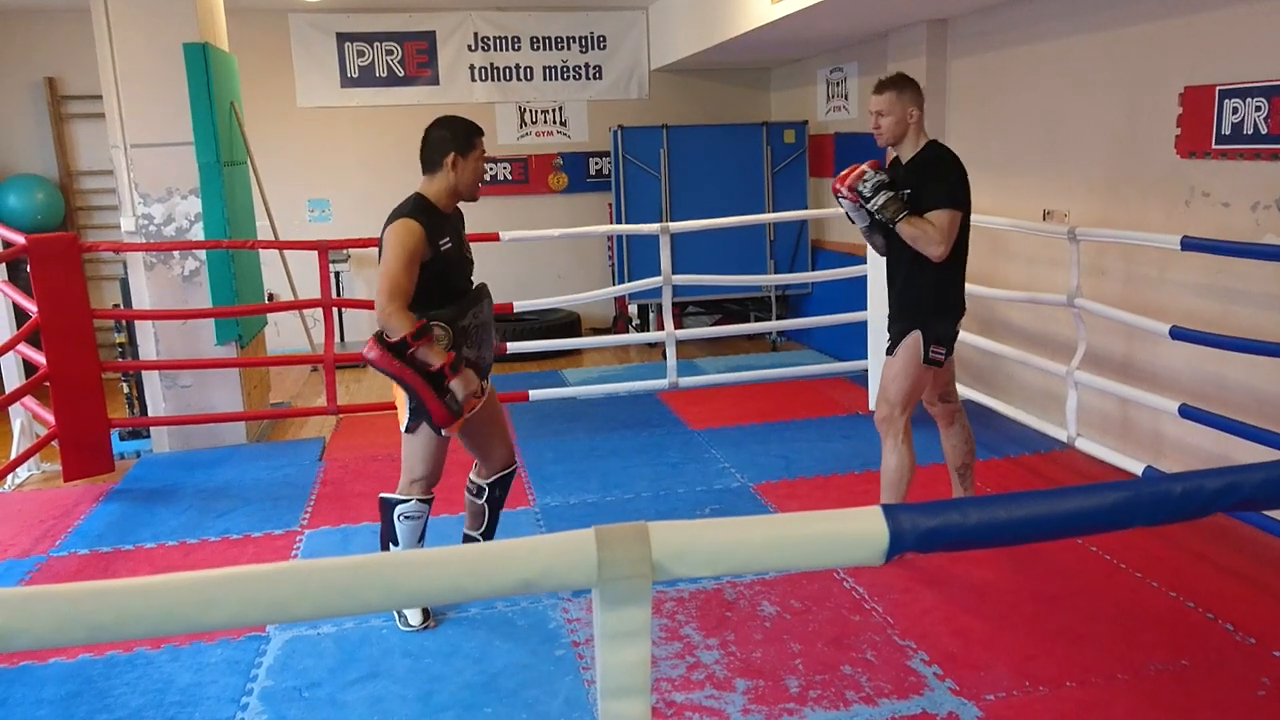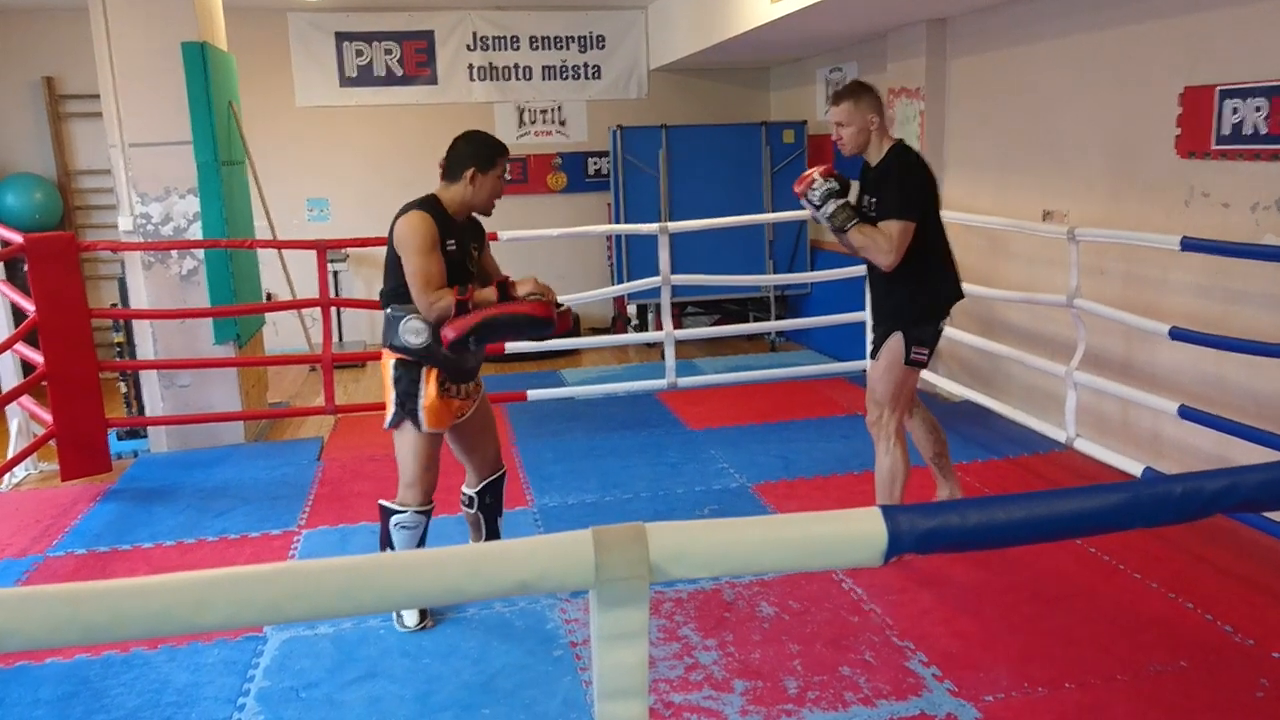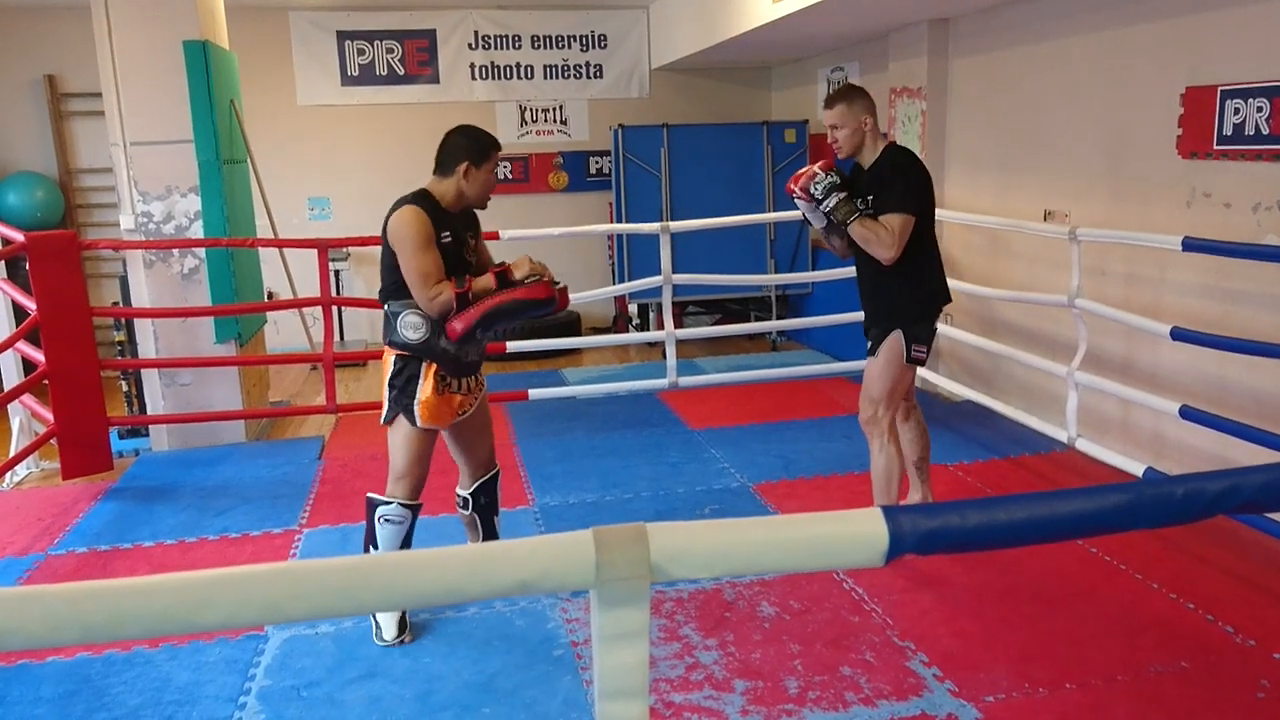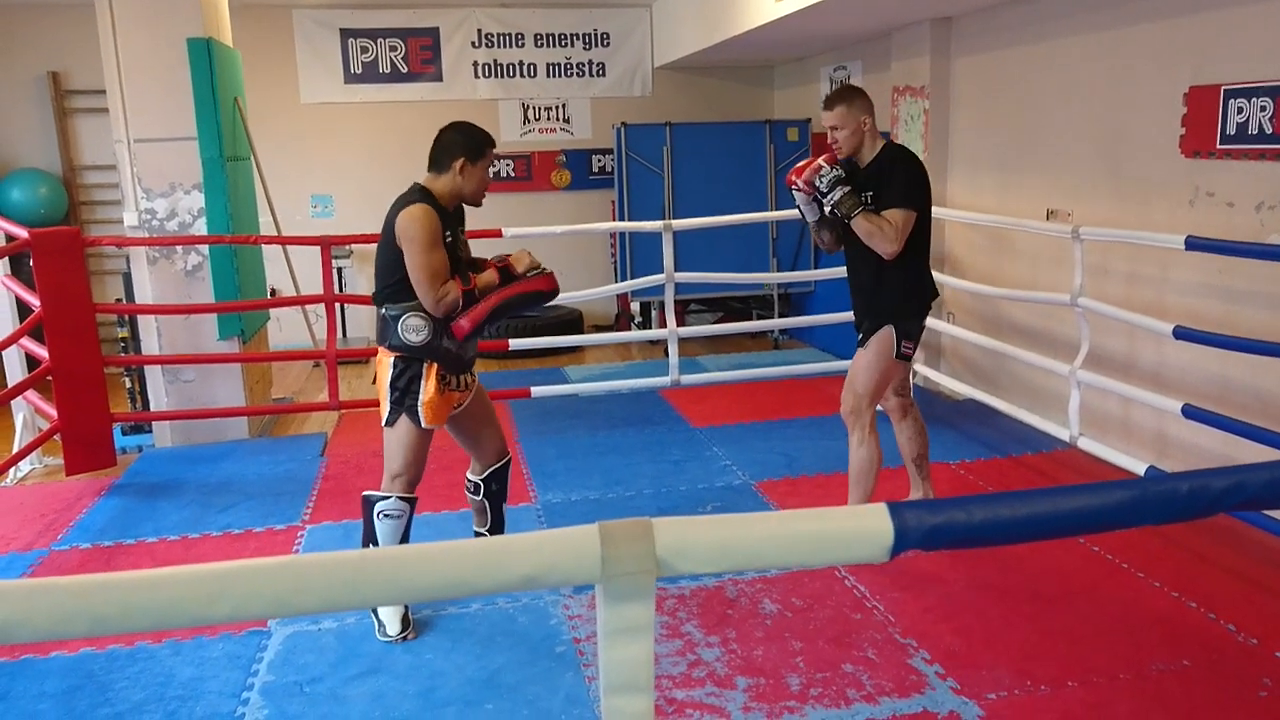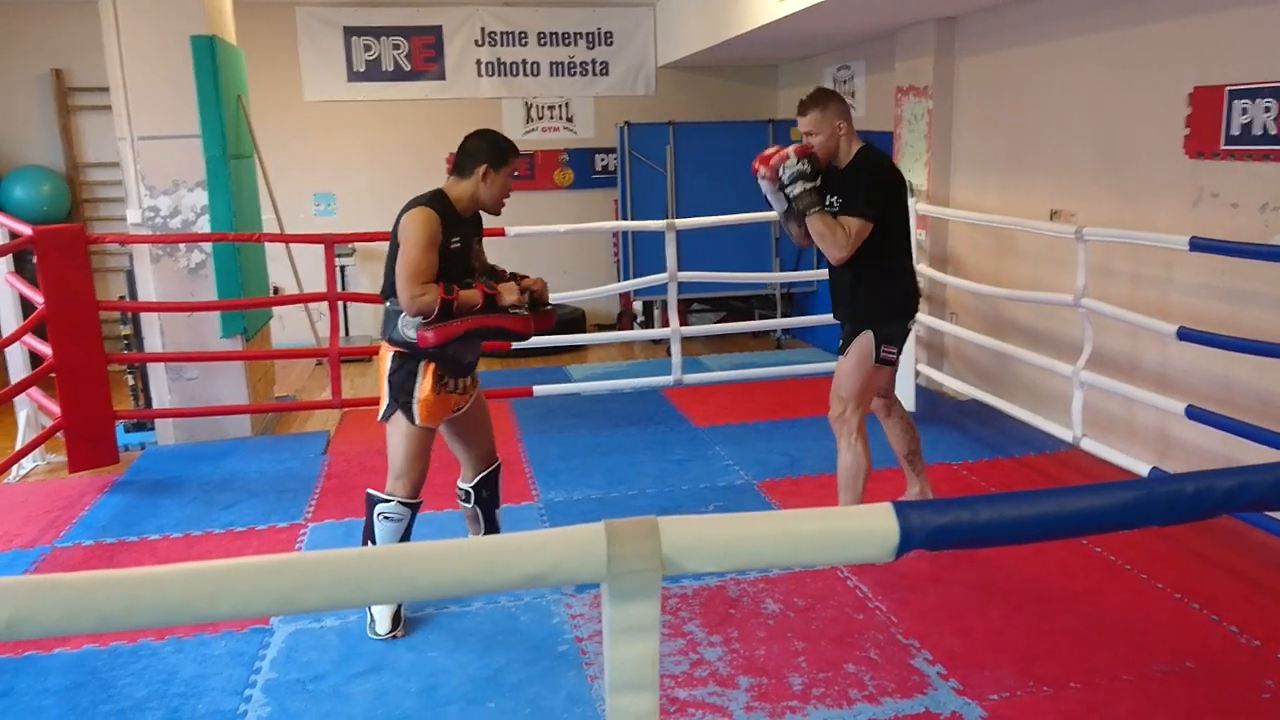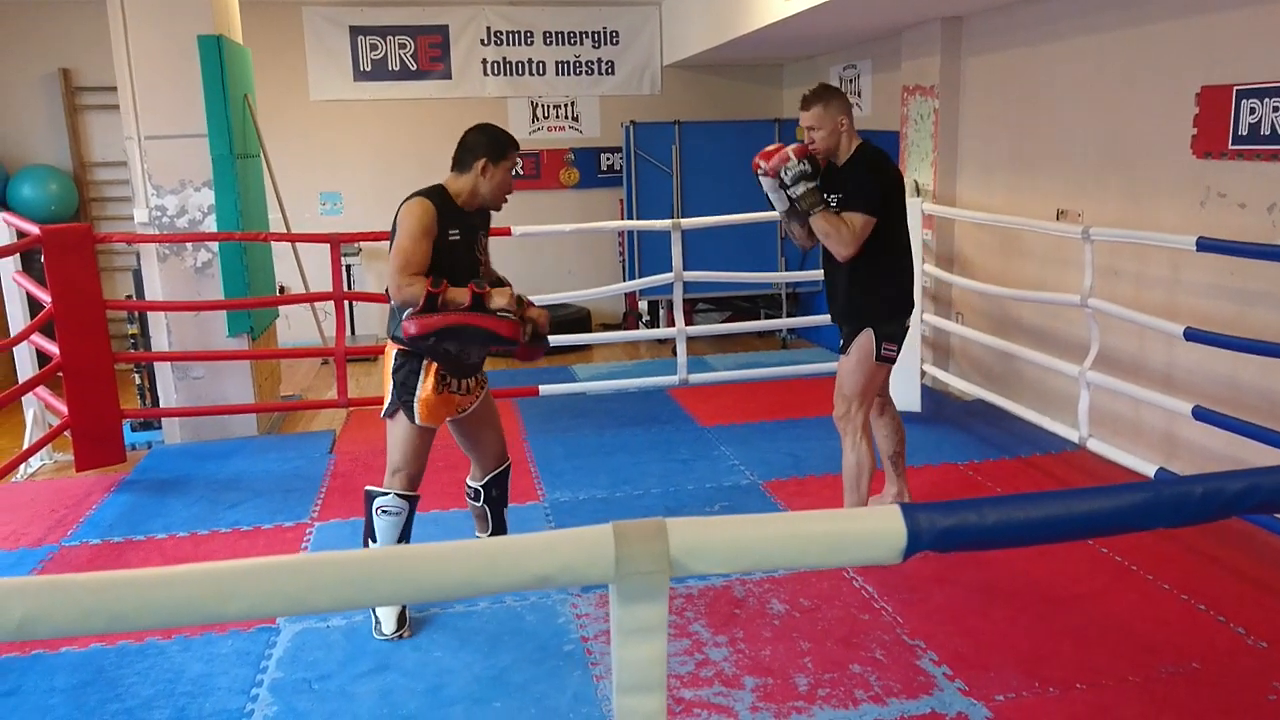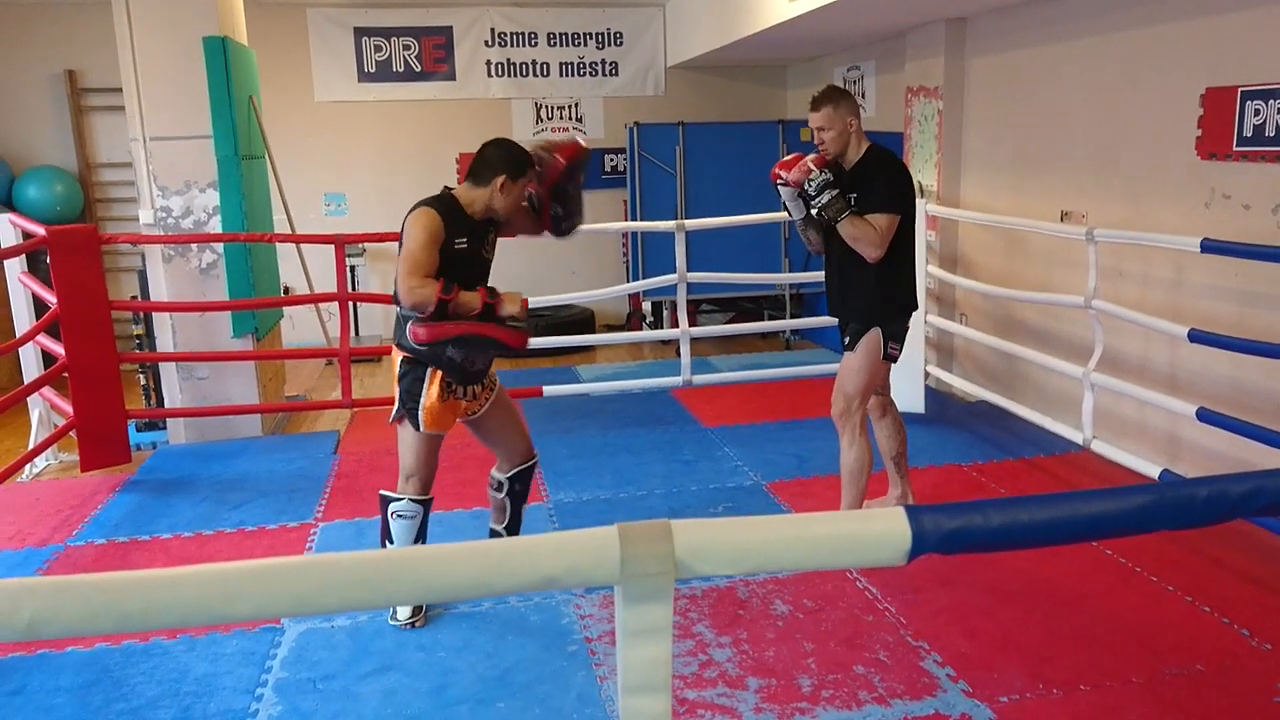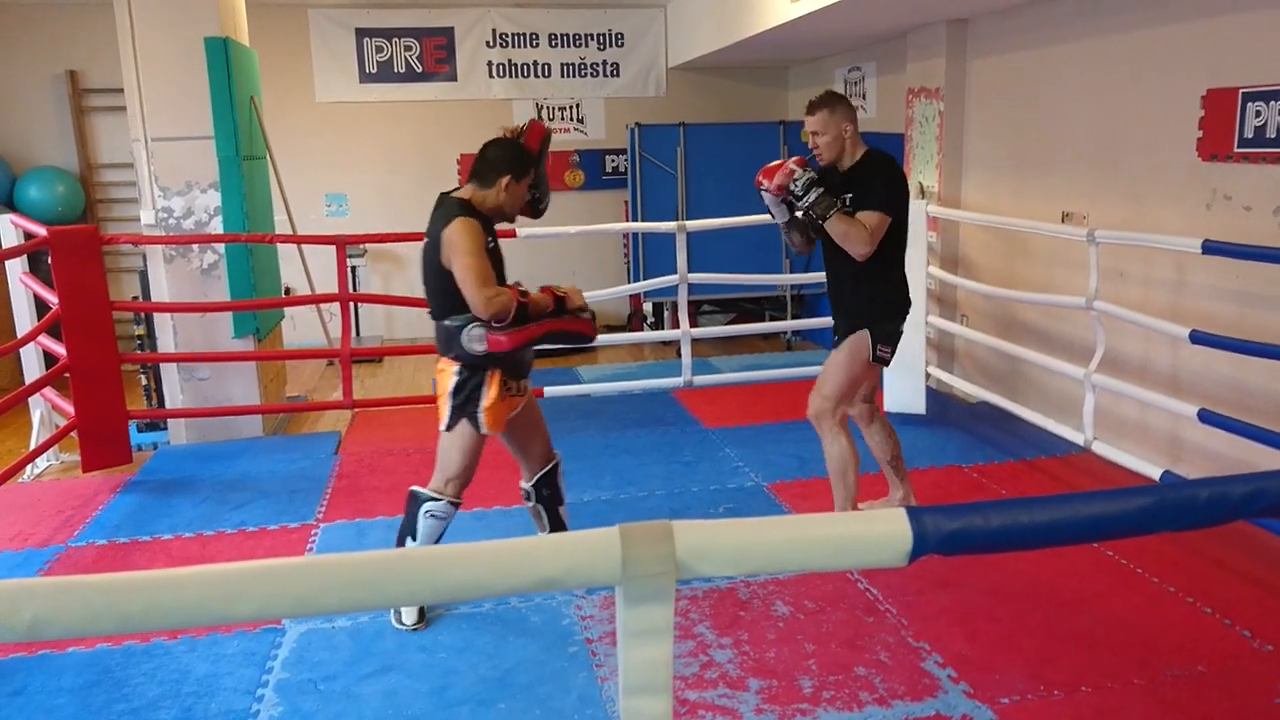
dt=0.3s
person 1, frame 1
left shoulder: (450, 216)
right shoulder: (409, 227)
right elbow: (389, 310)
left wrist: (473, 351)
right wrist: (448, 368)
left hip: (467, 368)
right hip: (430, 377)
left knee: (499, 461)
right knee: (419, 484)
person 1, frame 2
left shoulder: (471, 227)
right shoulder: (418, 221)
left elbow: (492, 288)
right elbow: (433, 303)
left wrist: (531, 294)
right wrist: (509, 290)
left hip: (460, 373)
right hip: (417, 375)
left knee: (488, 469)
right knee: (416, 490)
person 1, frame 3
left shoulder: (465, 218)
right shoulder: (411, 216)
left elbow: (485, 279)
right elbow: (434, 299)
left wrist: (527, 279)
right wrist: (506, 275)
left hip: (463, 367)
right hip: (417, 371)
left knee: (481, 468)
right knee: (404, 487)
person 1, frame 4
left shoulder: (451, 211)
right shoulder: (416, 214)
right elbow: (440, 299)
left wrist: (510, 269)
right wrist: (504, 269)
left hip: (453, 363)
right hip: (412, 368)
left knee: (493, 456)
right knee: (400, 482)
person 1, frame 5
left shoulder: (469, 220)
right shoulder: (424, 216)
right elbow: (414, 299)
left wrist: (519, 285)
right wrist: (491, 298)
left hip: (456, 364)
right hip: (415, 366)
left knee: (483, 462)
right knee: (404, 485)
person 1, frame 6
left shoulder: (478, 218)
right shoulder: (423, 210)
right elbow: (402, 287)
left wrist: (522, 309)
right wrist: (483, 300)
left hip: (464, 363)
right hip: (417, 365)
left knee: (493, 462)
right knee: (402, 481)
person 1, frame 7
left shoulder: (492, 219)
right shoulder: (430, 217)
left elbow: (555, 221)
right elbow: (413, 291)
left wrist: (562, 174)
right wrist: (494, 304)
left hip: (473, 369)
right hip: (426, 370)
left knee: (519, 459)
right knee: (415, 485)
person 1, frame 8
left shoulder: (467, 207)
right shoulder: (461, 225)
left elbow: (533, 208)
right elbow: (489, 303)
left wrist: (528, 154)
right wrist: (560, 301)
left hip: (503, 367)
right hip: (475, 373)
left knee: (542, 462)
right knee: (448, 484)
person 2, frame 1
left shoulder: (941, 166)
right shoulder: (894, 169)
left elbow: (937, 245)
left wrist: (886, 204)
right wrist: (863, 216)
left hip: (930, 311)
right hip: (912, 308)
left knee: (890, 418)
right knee: (943, 407)
right ankle: (964, 504)
person 2, frame 2
left shoulder: (904, 170)
right shoulder: (873, 171)
left elbow: (886, 254)
right elbow: (863, 244)
left wrist: (838, 207)
right wrist: (828, 215)
left hip: (913, 310)
right hip: (901, 306)
left knee: (882, 419)
right knee: (905, 405)
right ankle: (949, 491)
person 2, frame 3
left shoulder: (902, 169)
right shoulder: (860, 174)
left elbow: (887, 248)
right elbow: (847, 247)
left wrist: (838, 202)
right wrist: (818, 214)
left hip: (907, 310)
right hip: (887, 307)
left knee: (875, 417)
right knee: (901, 405)
right ankle: (920, 499)
person 2, frame 4
left shoulder: (901, 167)
right shoulder: (851, 172)
left elbow: (889, 242)
right elbow: (832, 243)
left wrist: (841, 196)
right wrist: (813, 208)
left hip: (898, 306)
right hip: (874, 305)
left knee: (856, 409)
right knee: (896, 402)
right ankle: (922, 496)
person 2, frame 5
left shoulder: (873, 172)
right shoulder: (833, 173)
left elbow: (838, 249)
right elbow: (806, 237)
left wrist: (802, 191)
right wrist: (781, 197)
left hip: (881, 310)
right hip: (866, 307)
left knee: (844, 415)
right knee: (882, 402)
right ankle: (920, 492)
person 2, frame 6
left shoulder: (872, 169)
right shoulder: (830, 170)
left elbow: (844, 245)
right elbow: (807, 238)
left wrist: (804, 188)
right wrist: (780, 193)
left hip: (880, 309)
right hip: (858, 305)
left knee: (848, 413)
right knee: (875, 400)
right ankle: (897, 492)
person 2, frame 7
left shoulder: (886, 171)
right shoulder: (835, 171)
left elbow: (873, 246)
right elbow: (820, 244)
left wrist: (829, 198)
right wrist: (798, 204)
left hip: (880, 308)
right hip: (855, 305)
left knee: (846, 411)
right knee: (876, 401)
right ankle: (900, 495)
person 2, frame 8
left shoulder: (881, 173)
right shoulder: (828, 179)
left elbow: (861, 244)
right elbow: (802, 242)
left wrist: (814, 197)
right wrist: (783, 209)
left hip: (877, 311)
right hip: (856, 312)
left knee: (823, 410)
right knee: (862, 407)
right ankle: (901, 495)
